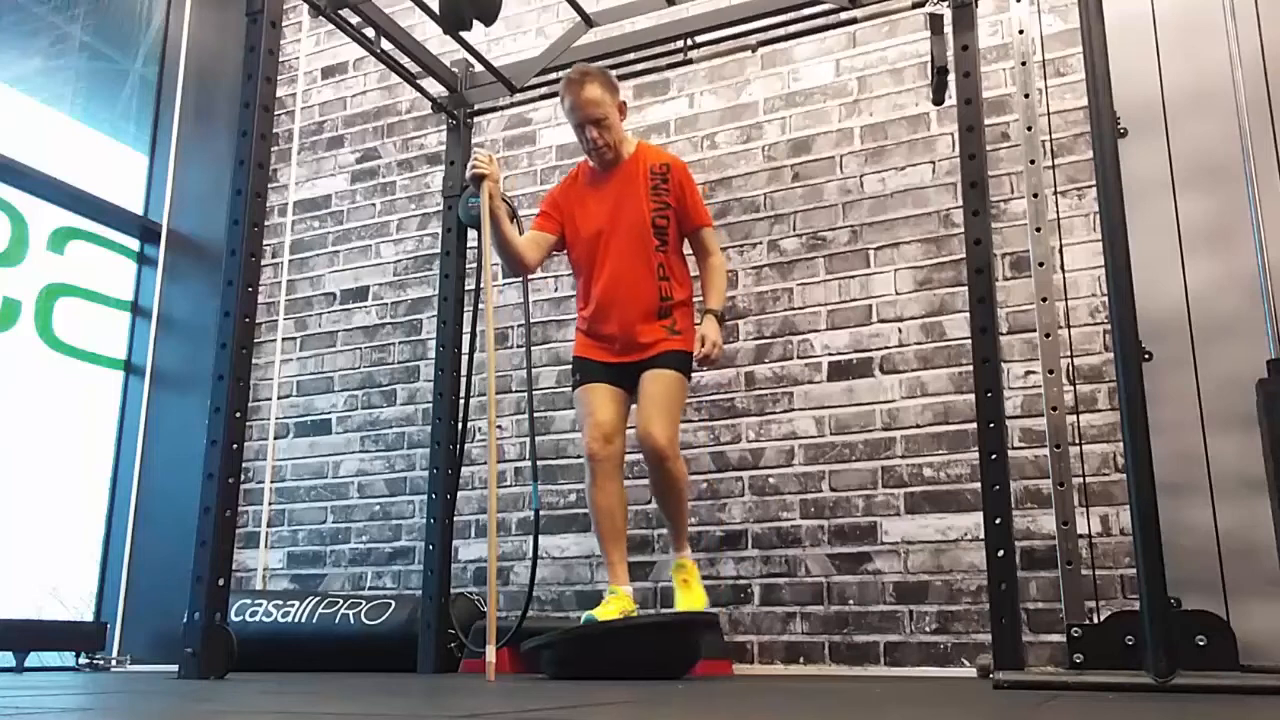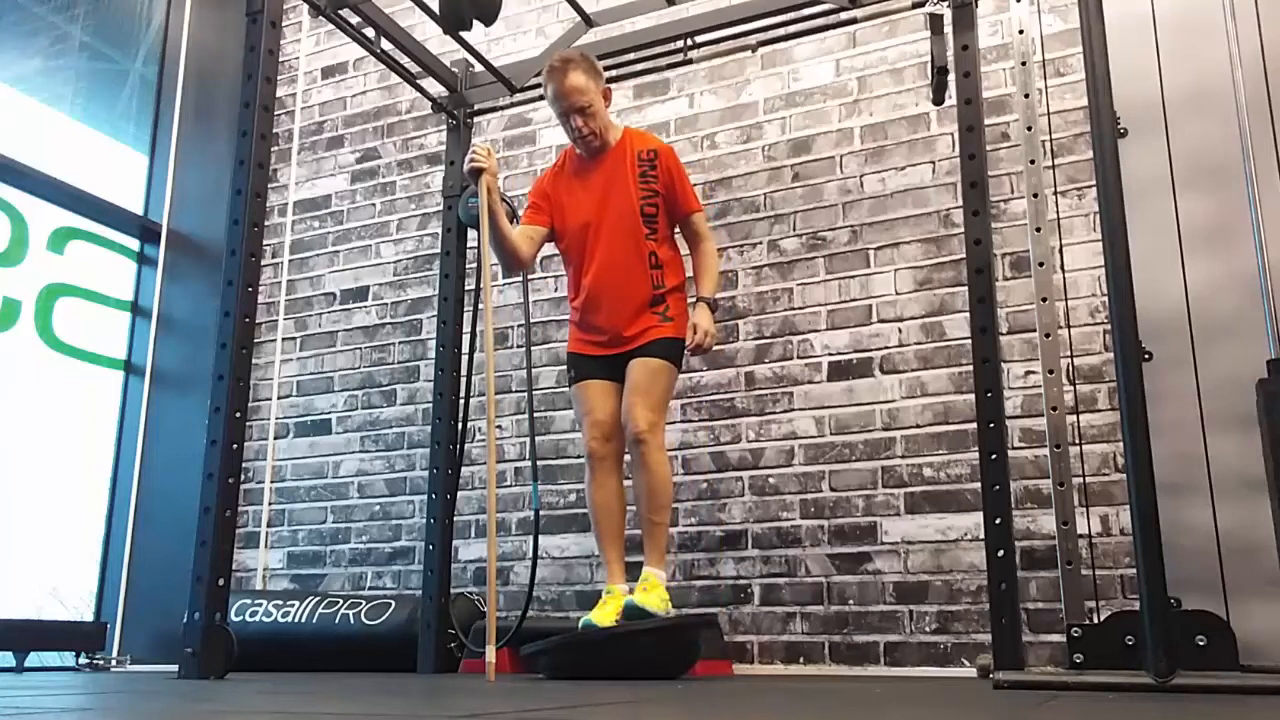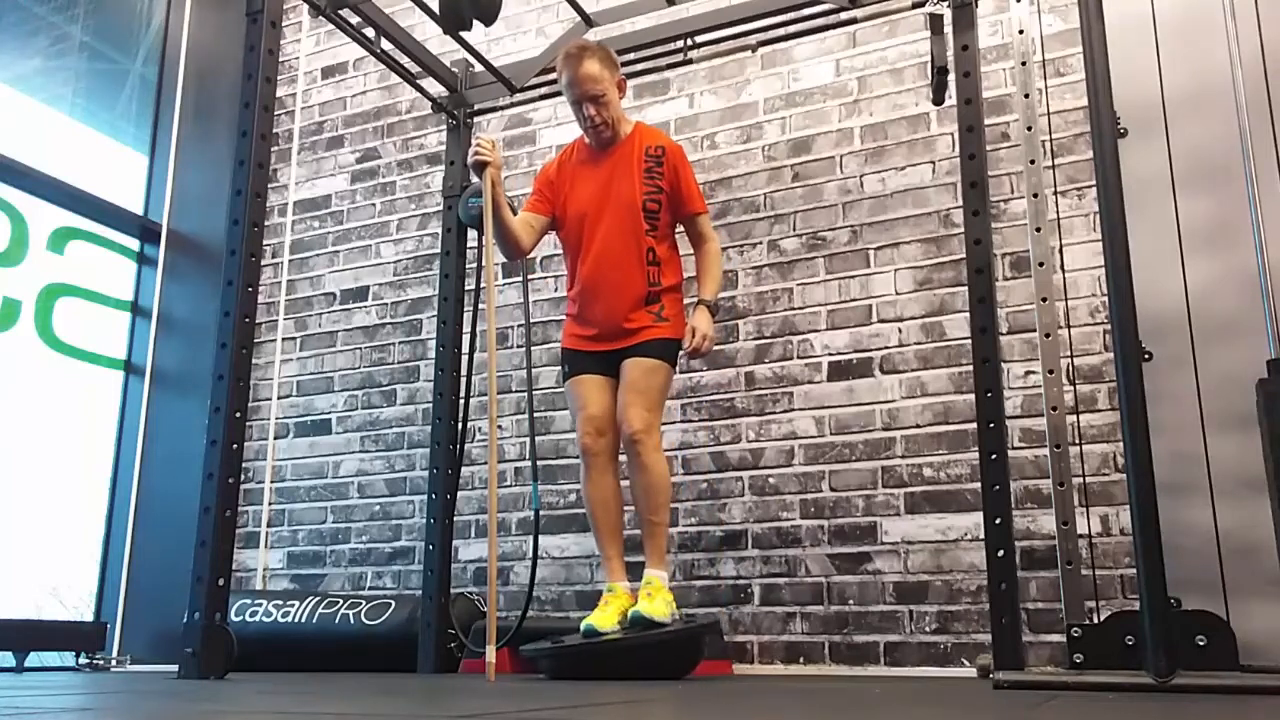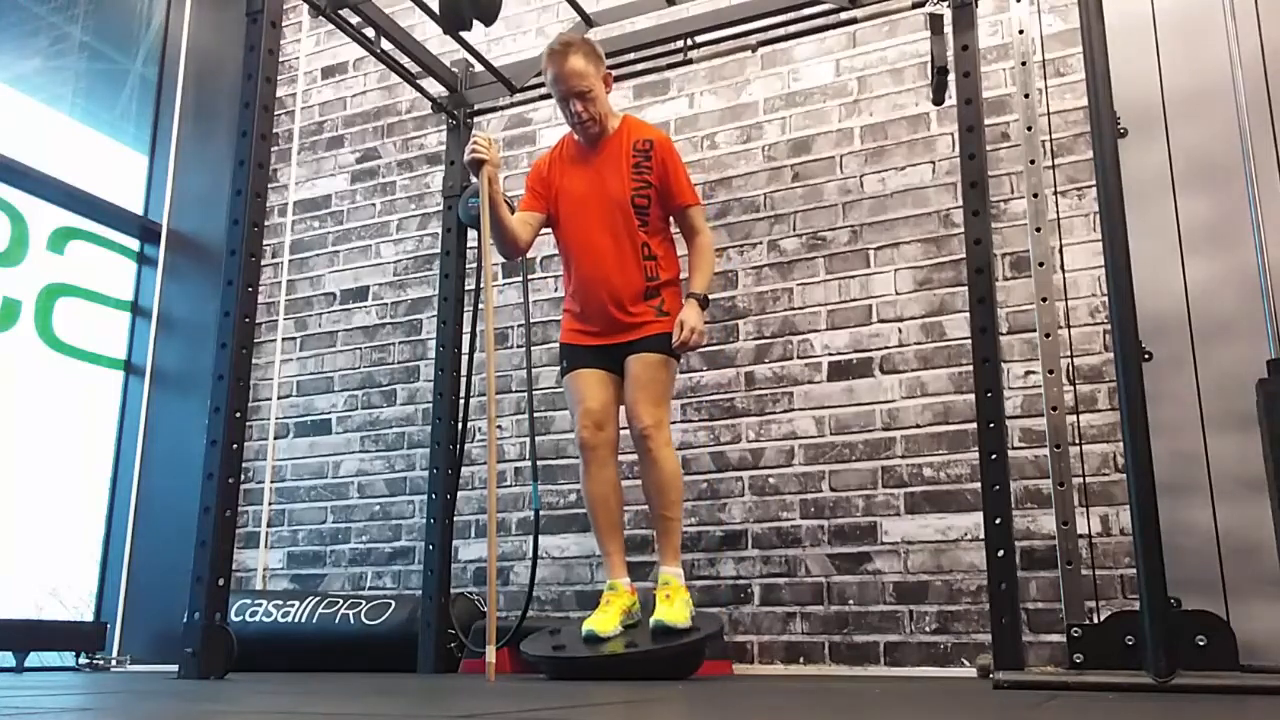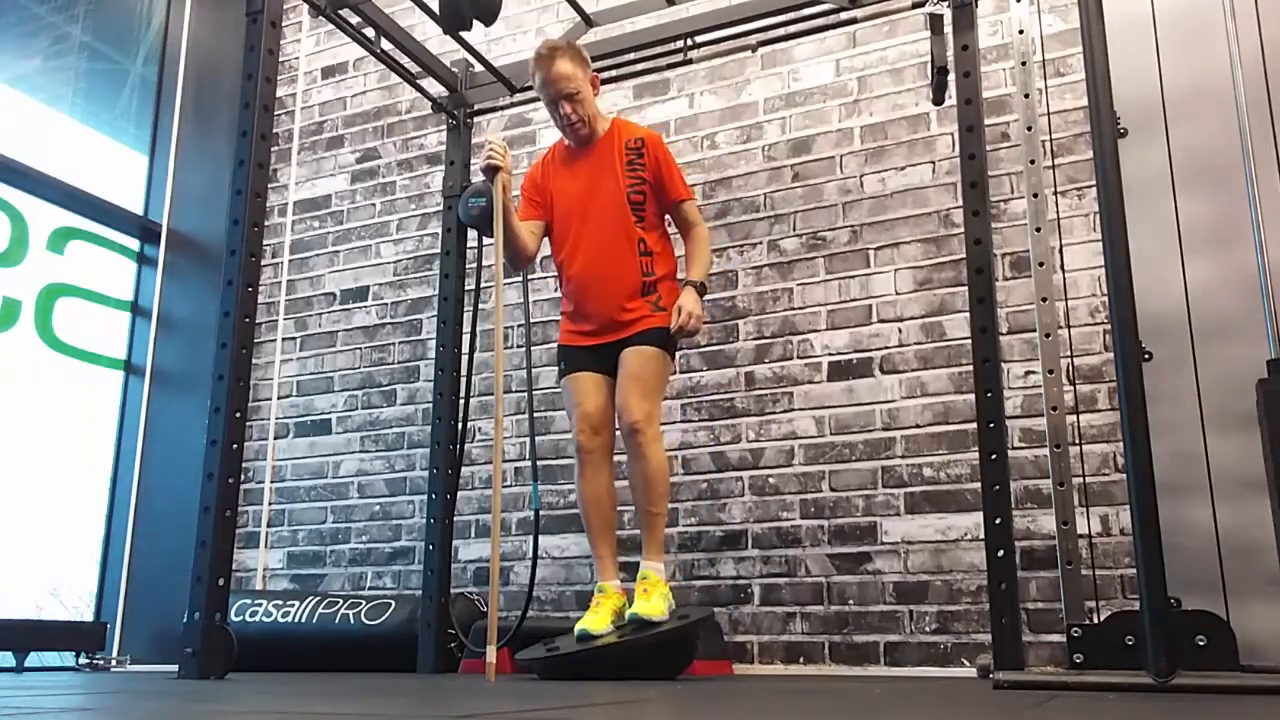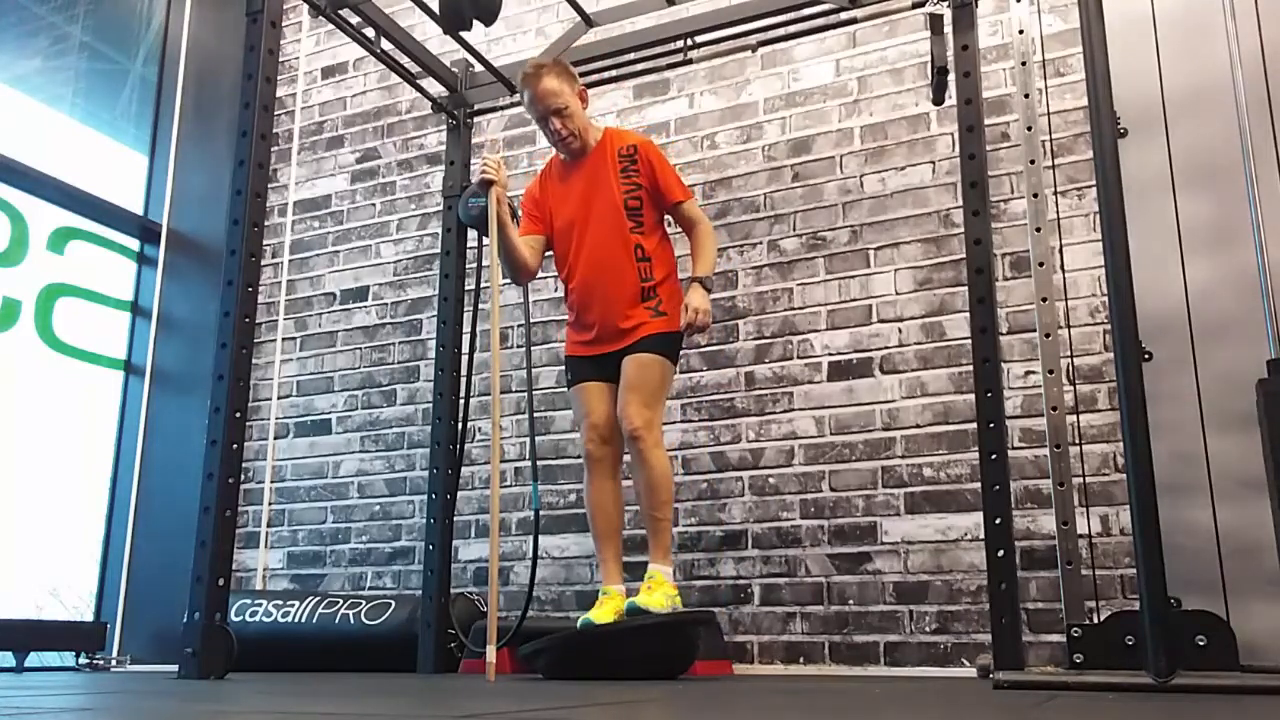
dt=0.7s
person 1, frame 1
left shoulder: (666, 170)
right shoulder: (565, 194)
left elbow: (710, 253)
right elbow: (523, 261)
left wrist: (711, 315)
right wrist: (494, 200)
left hip: (665, 335)
right hip: (597, 345)
left knee: (658, 442)
right knee: (599, 448)
left ankle: (683, 561)
right ankle: (619, 592)
person 1, frame 2
left shoulder: (654, 155)
right shoulder: (551, 182)
left elbow: (701, 237)
right elbow: (517, 258)
left wrist: (705, 303)
right wrist: (489, 195)
left hip: (656, 322)
right hip: (591, 336)
left knee: (641, 429)
right knee: (600, 446)
left ankle: (654, 579)
right ankle: (614, 589)
person 1, frame 3
left shoulder: (662, 152)
right shoulder: (557, 171)
left elbow: (705, 238)
right elbow: (517, 246)
left wrist: (705, 306)
right wrist: (493, 188)
left hip: (651, 321)
right hip: (585, 332)
left knee: (637, 430)
right knee: (593, 443)
left ankle: (657, 582)
right ankle: (616, 588)
person 1, frame 4
left shoulder: (651, 144)
right shoulder: (548, 167)
left elbow: (698, 232)
right elbow: (515, 245)
left wrist: (695, 300)
right wrist: (489, 187)
left hip: (651, 317)
right hip: (585, 328)
left knee: (648, 427)
right knee: (592, 436)
left ankle: (673, 581)
right ankle: (617, 587)
person 1, frame 5
left shoulder: (643, 144)
right shoulder: (543, 172)
left elbow: (694, 226)
right elbow: (520, 256)
left wrist: (693, 287)
right wrist: (500, 190)
left hip: (648, 313)
right hip: (581, 329)
left knee: (637, 420)
right knee: (589, 441)
left ankle: (653, 573)
right ankle: (608, 589)
person 1, frame 6
left shoulder: (636, 151)
right shoulder: (542, 187)
left elbow: (697, 224)
right elbow: (523, 269)
left wrist: (699, 284)
right wrist: (499, 207)
left hip: (650, 320)
right hip: (587, 337)
left knee: (639, 427)
right knee: (598, 447)
left ankle: (661, 576)
right ankle: (611, 591)
